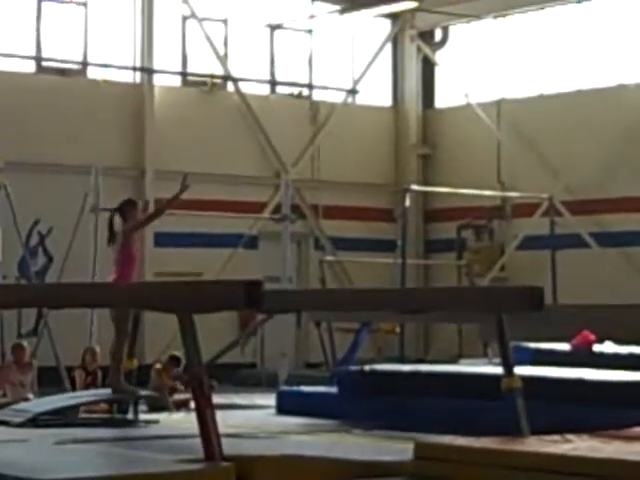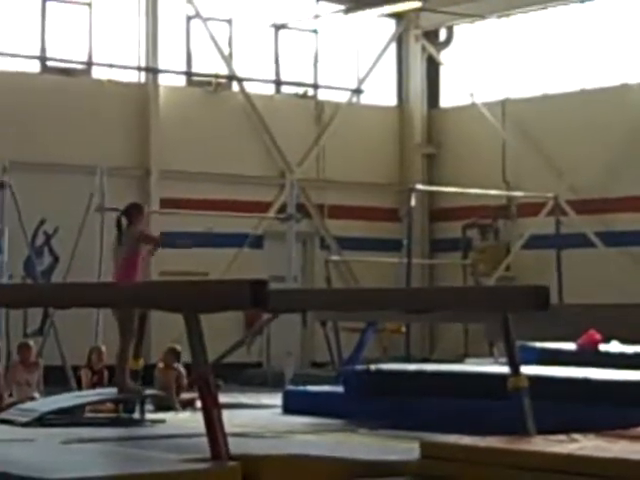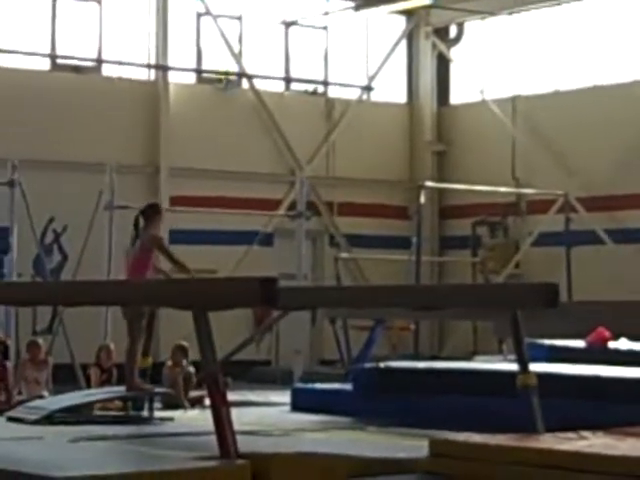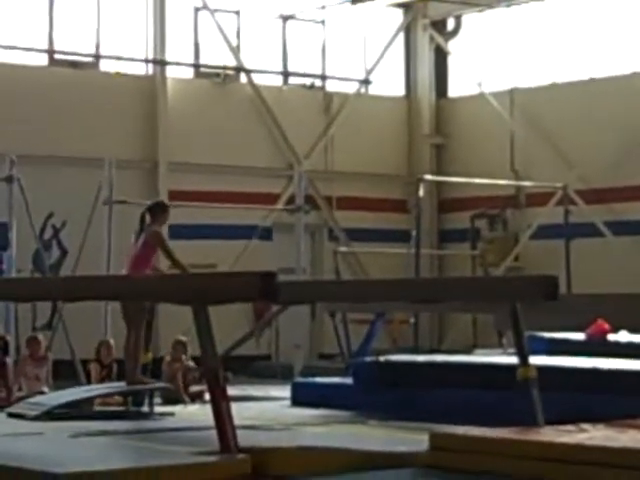
dt=0.4s
person 1, frame 1
left shoulder: (124, 232)
right shoulder: (127, 231)
right elbow: (155, 215)
right wrist: (179, 193)
left hip: (119, 287)
right hip: (122, 288)
left knee: (120, 335)
right knee: (122, 334)
left ankle: (114, 378)
right ankle: (116, 380)
person 1, frame 2
left shoulder: (123, 236)
right shoulder: (138, 234)
right elbow: (163, 242)
left wrist: (147, 249)
left knee: (126, 336)
right knee: (127, 336)
left ankle: (122, 378)
right ankle: (122, 380)
person 1, frame 3
left shoulder: (139, 236)
right shoulder: (152, 237)
right elbow: (173, 260)
left wrist: (166, 275)
right wrist: (193, 276)
left knee: (135, 336)
right knee: (136, 336)
left ankle: (132, 378)
right ankle: (132, 380)
person 1, frame 4
left shoulder: (143, 232)
right shoulder: (155, 233)
right elbow: (172, 259)
right wrist: (189, 275)
left knee: (132, 331)
right knee: (138, 331)
left ankle: (130, 374)
right ankle: (134, 374)
